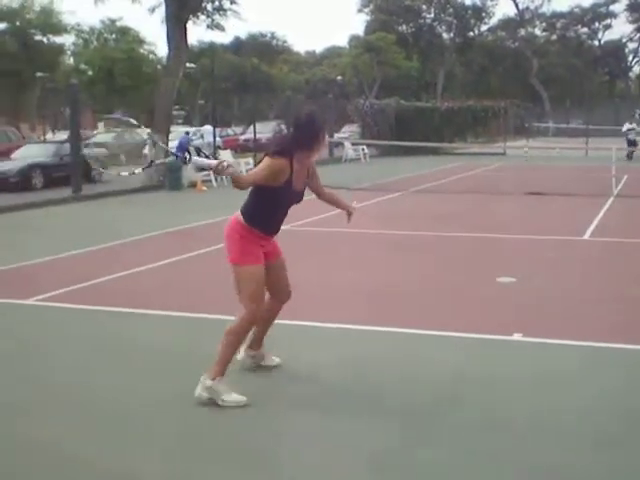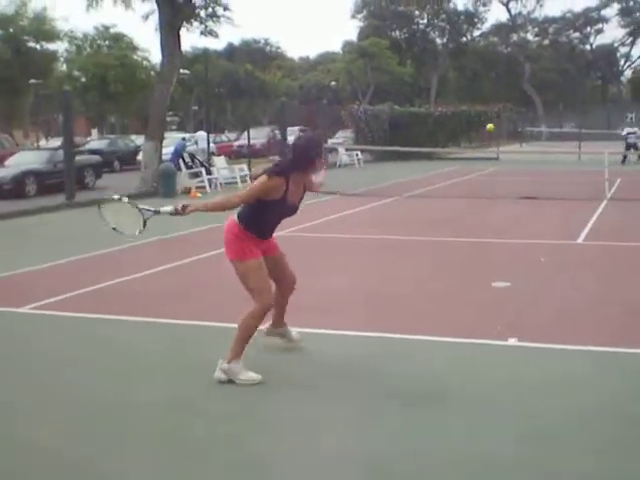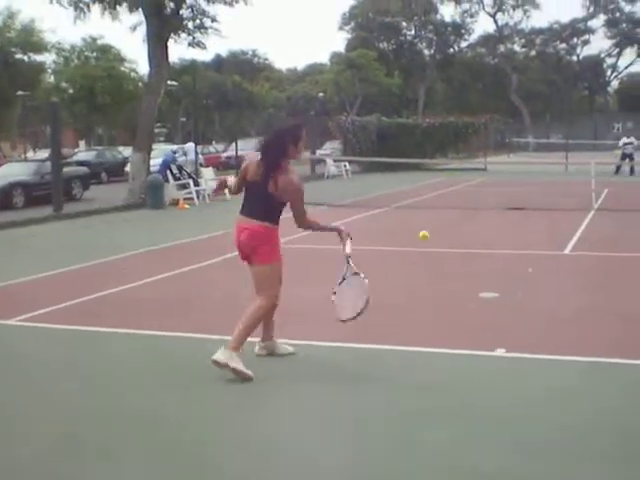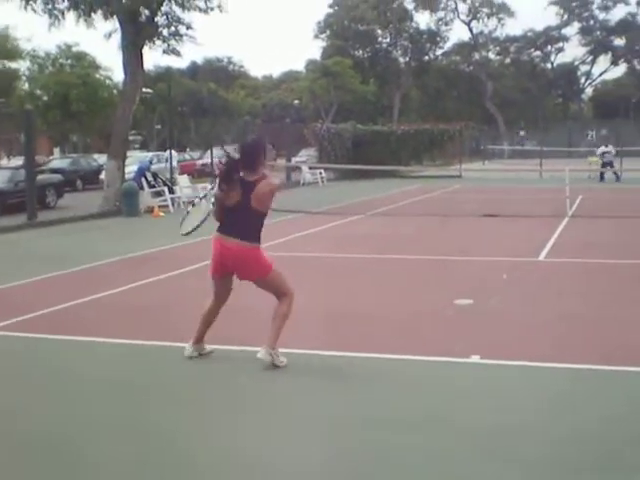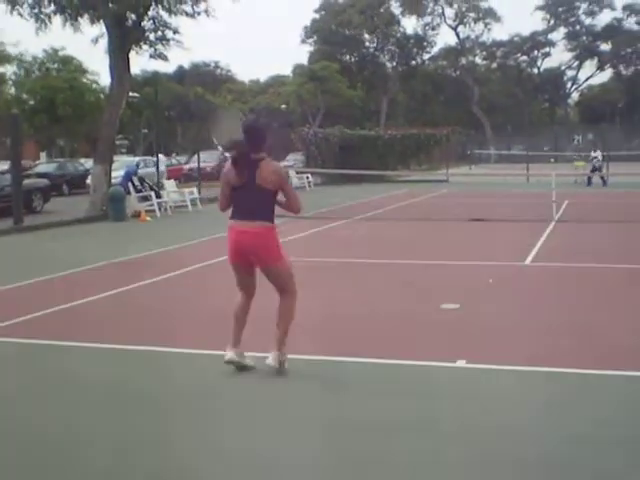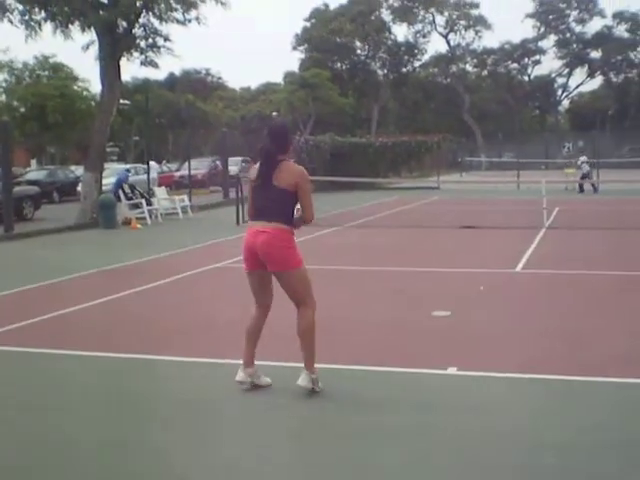
dt=0.3s
person 1, frame 1
left shoulder: (307, 166)
right shoulder: (278, 163)
left elbow: (320, 192)
right elbow: (244, 182)
left wrist: (346, 206)
right wrist: (229, 172)
left hip: (264, 237)
right hip: (244, 235)
left knee: (282, 294)
right knee: (253, 311)
left ankle: (253, 350)
right ankle: (212, 381)
person 1, frame 2
left shoulder: (304, 180)
right shoulder: (275, 181)
right elbow: (234, 200)
left wrist: (315, 185)
right wrist: (195, 207)
left hip: (262, 238)
right hip: (241, 238)
left knee: (288, 282)
right knee: (264, 301)
left ankle: (278, 327)
right ankle: (229, 364)
person 1, frame 3
left shoulder: (252, 163)
right shoulder: (290, 182)
left elbow: (235, 189)
right elbow: (303, 223)
left wrist: (227, 183)
right wrist: (334, 229)
left hip: (242, 229)
right hip: (261, 237)
left knee: (270, 287)
right knee: (266, 299)
left ankle: (267, 341)
right ankle: (229, 352)
person 1, frame 4
left shoulder: (226, 185)
right shoulder: (268, 187)
left elbow: (218, 215)
left hip: (222, 248)
right hip: (248, 254)
left knee: (218, 299)
right knee: (286, 295)
left ankle: (196, 344)
right ankle: (270, 350)
person 1, frame 5
left shoulder: (231, 168)
right shoulder: (275, 170)
left elbow: (223, 205)
right elbow: (295, 208)
left hip: (236, 235)
right hip: (262, 237)
left knee: (246, 294)
right knee: (288, 292)
left ankle: (234, 349)
right ankle: (278, 353)
person 1, frame 6
left shoulder: (255, 170)
right shoulder: (297, 172)
right elbow: (308, 216)
left hip: (253, 238)
right hip: (278, 240)
left knee: (261, 307)
right knee: (306, 305)
left ankle: (247, 370)
right ankle: (309, 373)
